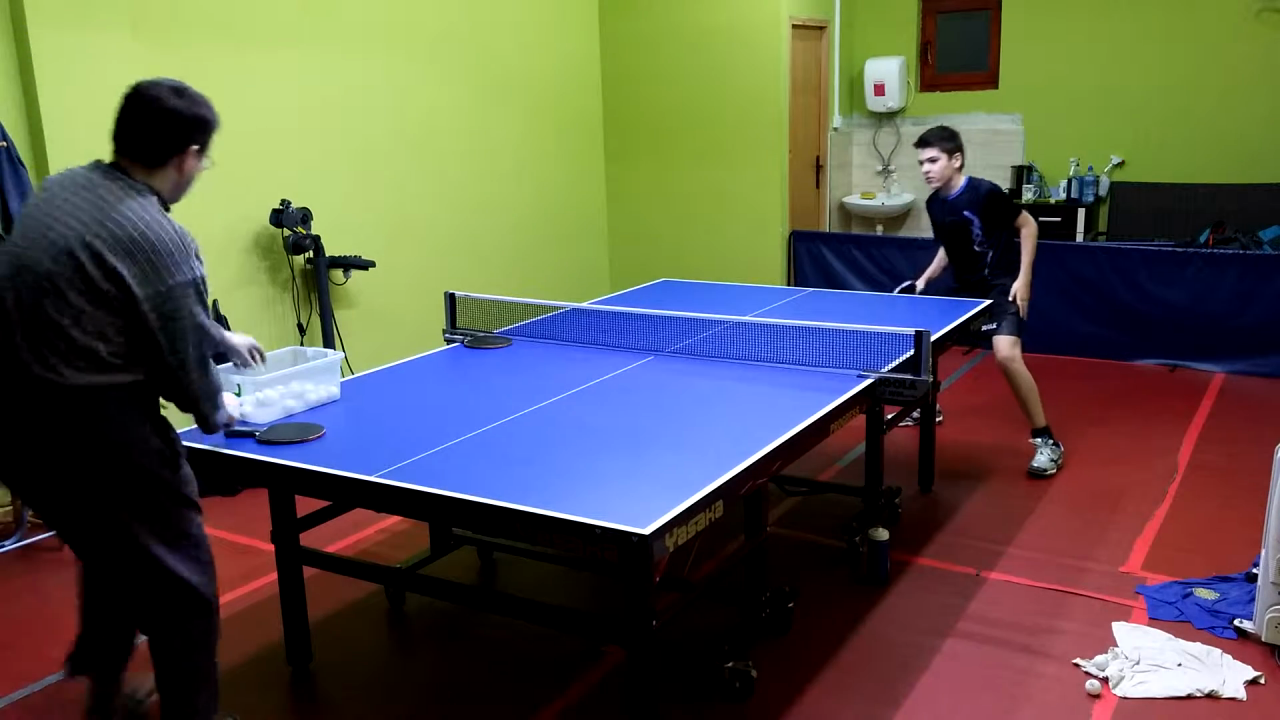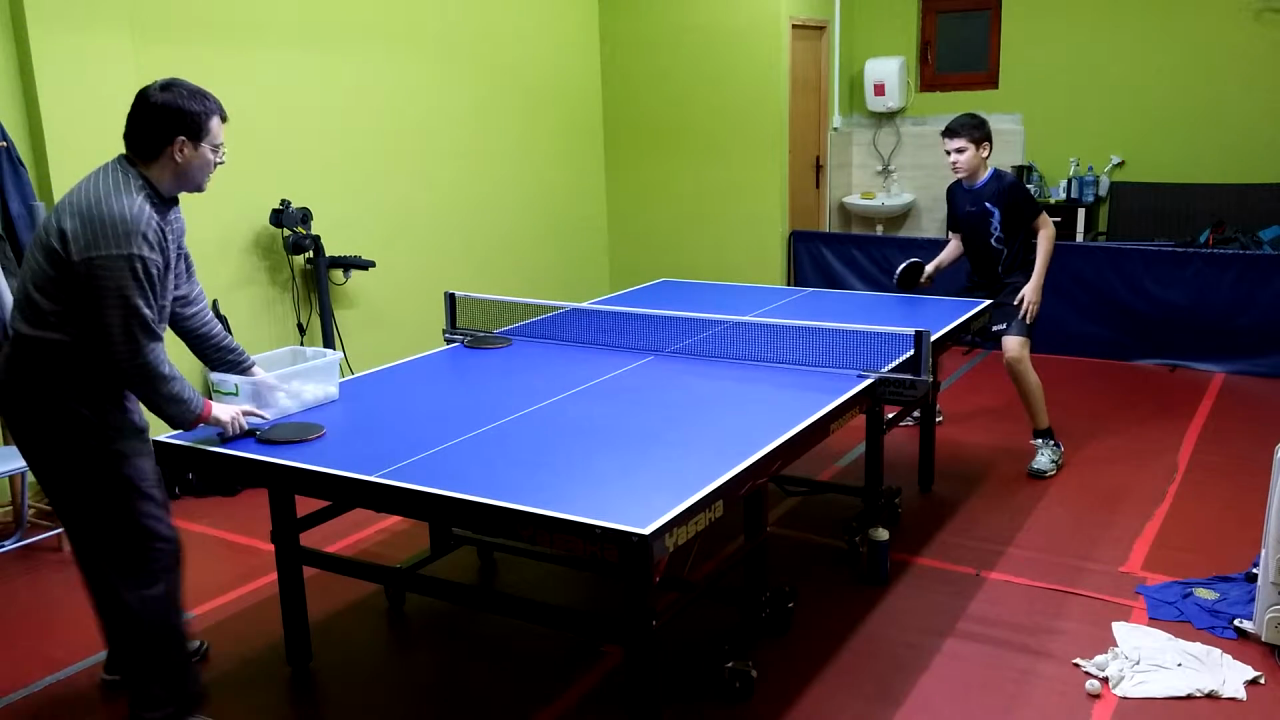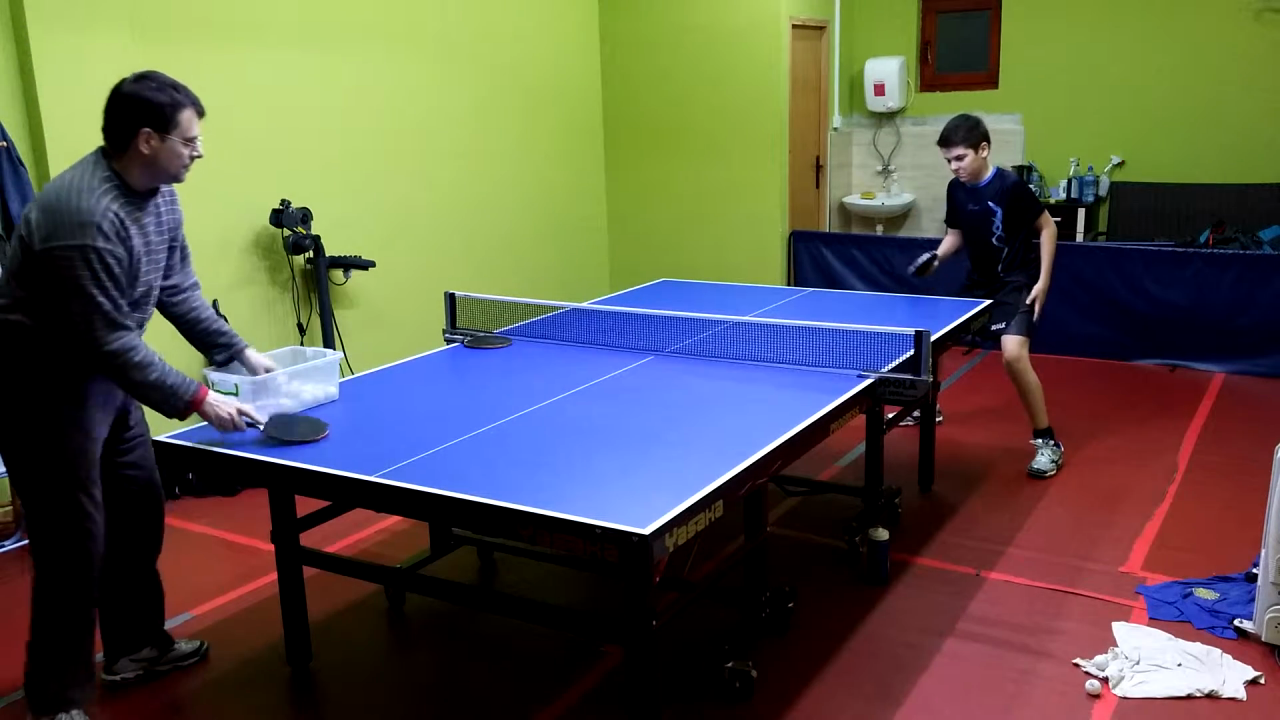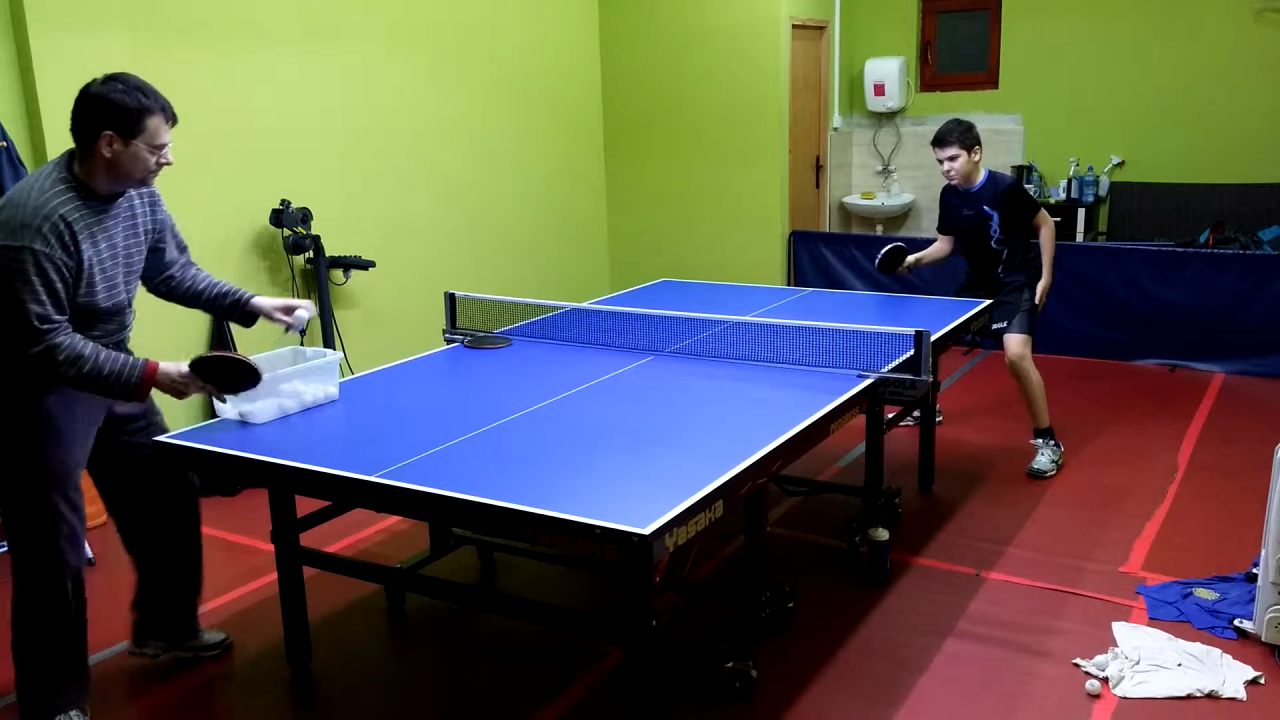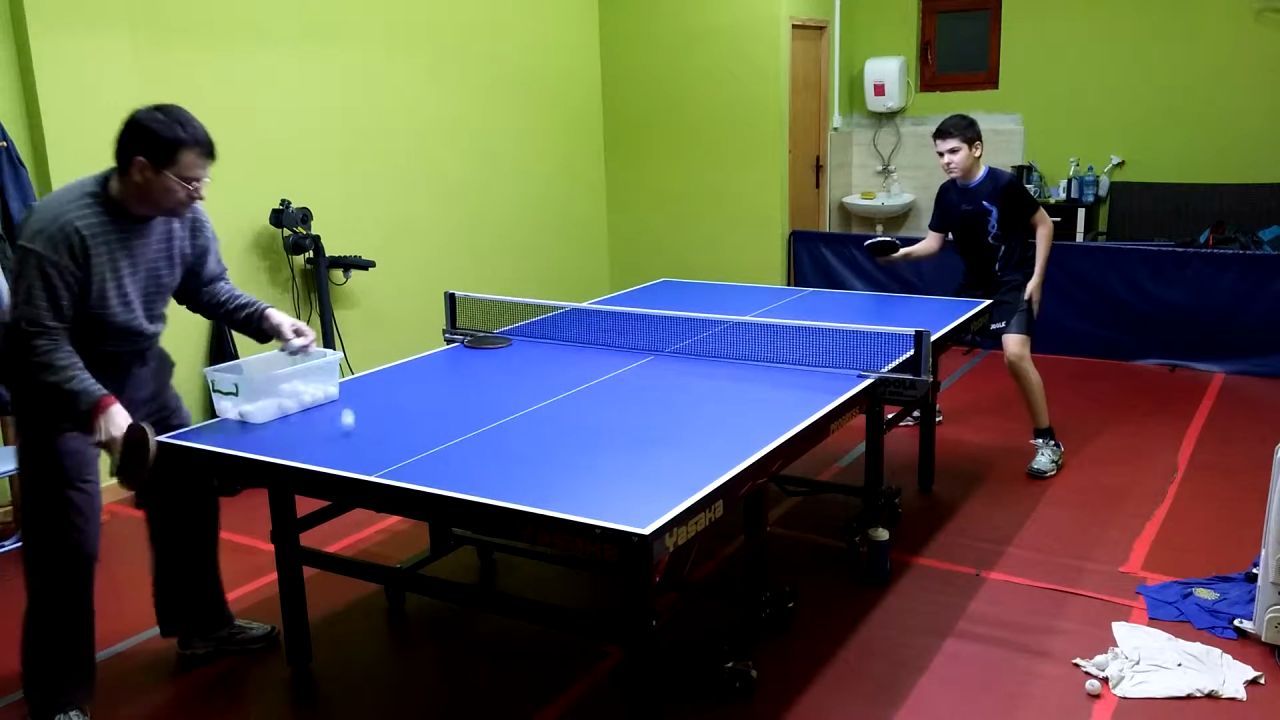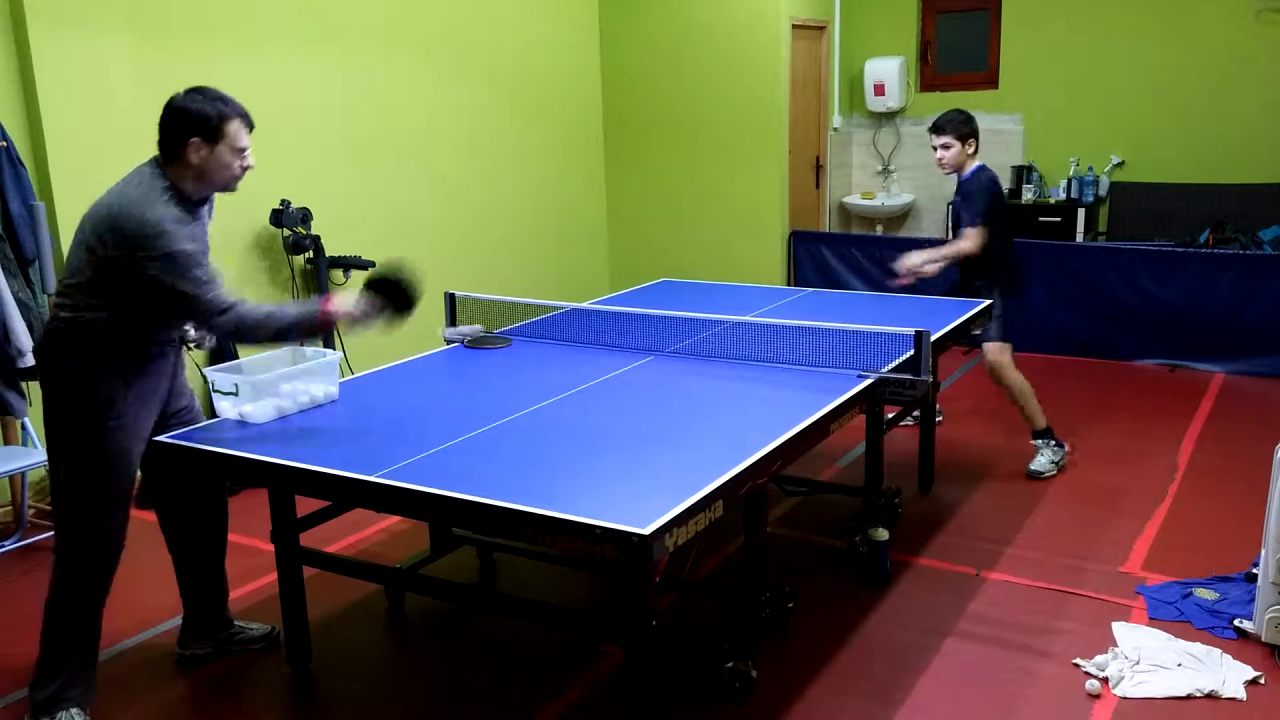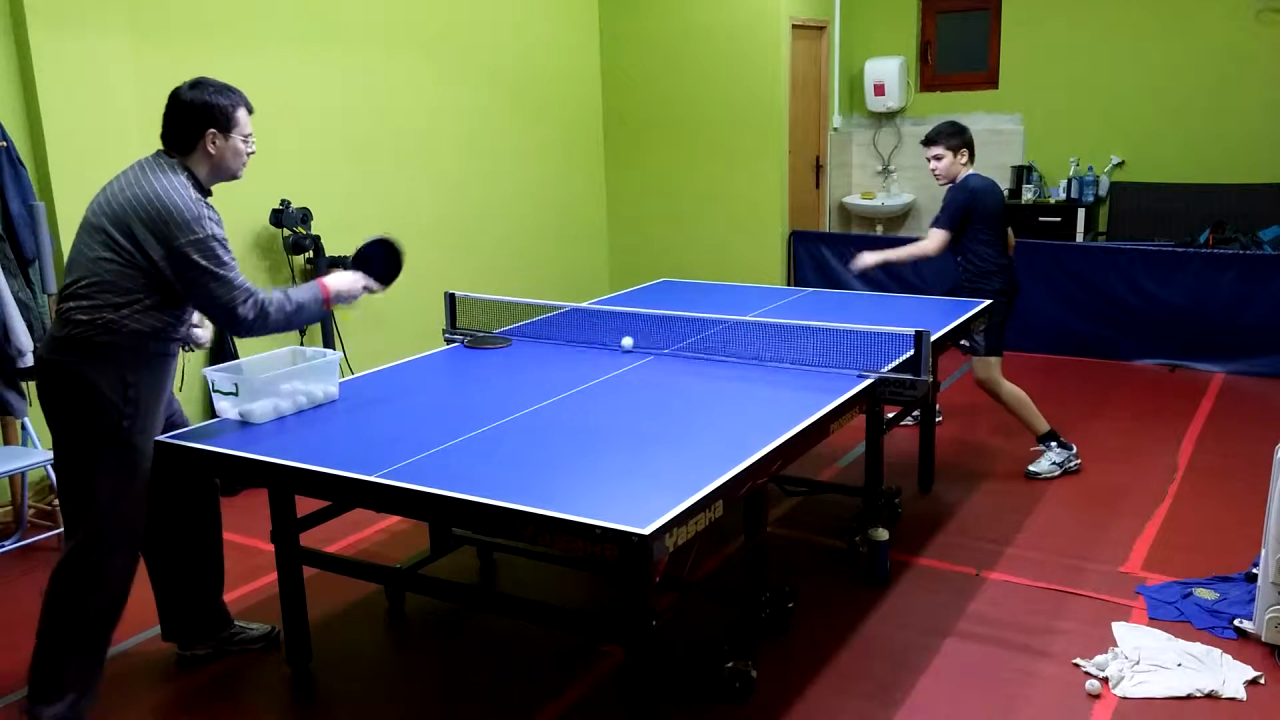
dt=0.3s
person 1, frame 1
left shoulder: (62, 190)
right shoulder: (159, 243)
right elbow: (184, 369)
left wrist: (221, 339)
right wrist: (218, 415)
right hip: (102, 430)
left knee: (114, 557)
right knee: (180, 576)
person 1, frame 2
left shoulder: (146, 199)
right shoulder: (124, 223)
left elbow: (184, 299)
right elbow: (135, 352)
left wrist: (244, 366)
right wrist: (200, 412)
left hip: (77, 386)
right hip: (63, 395)
left knee: (123, 532)
right knee: (145, 547)
left ankle: (136, 653)
person 1, frame 3
left shoulder: (157, 196)
right shoulder: (84, 216)
left elbow: (176, 288)
right elbow: (108, 344)
left wrist: (237, 350)
right wrist: (197, 400)
left hip: (106, 374)
left knee: (138, 509)
right knee: (74, 541)
left ankle: (135, 644)
person 1, frame 4
left shoulder: (138, 195)
left elbow: (173, 271)
left wrist: (250, 304)
right wrist: (149, 374)
left hip: (110, 373)
left knee: (169, 496)
right knee: (52, 551)
left ankle: (165, 628)
person 1, frame 5
left shoulder: (185, 218)
right shoulder: (61, 229)
left elbow: (208, 286)
left wrist: (264, 317)
right wrist: (96, 408)
left hip: (139, 370)
right hip: (61, 389)
left knee: (189, 495)
right knee: (66, 543)
left ankle: (201, 625)
person 1, frame 6
left shoulder: (194, 192)
right shoulder: (149, 220)
right elbow: (221, 317)
left wrist: (223, 309)
right wrist: (328, 312)
left hip: (156, 362)
right hip: (95, 377)
left knee: (200, 493)
right knee: (94, 537)
left ankle: (206, 625)
person 1, frame 7
left shoulder: (155, 182)
right shoulder: (179, 209)
right elbow: (243, 313)
left wrist: (192, 311)
right wrist: (326, 292)
left hip: (129, 371)
right hip: (100, 381)
left knee: (186, 498)
right knee: (104, 545)
left ankle: (201, 627)
person 2, frame 1
left shoulder: (986, 193)
right shoulder: (934, 203)
left elbow: (1028, 226)
left wrist: (1023, 278)
right wrist: (924, 279)
left hip: (1002, 285)
right hip: (965, 287)
left knee: (1007, 355)
left ankle: (1047, 442)
person 2, frame 2
left shoulder: (1008, 186)
right shoulder: (954, 192)
left elbow: (1046, 229)
left wrist: (1036, 282)
right wrist: (933, 266)
left hip: (1014, 285)
right hip: (977, 285)
left knee: (1015, 356)
left ankle: (1048, 442)
person 2, frame 3
left shoulder: (1010, 186)
right shoulder: (955, 189)
left elbow: (1047, 227)
left wrist: (1042, 280)
right wrist: (936, 255)
left hip: (1015, 283)
right hip: (977, 282)
left knee: (1013, 356)
left ankle: (1047, 442)
person 2, frame 4
left shoulder: (1005, 188)
right shoulder: (949, 195)
left elbow: (1044, 225)
right elbow: (946, 243)
left wrist: (1046, 276)
right wrist: (916, 258)
left hip: (1016, 282)
right hip: (976, 283)
left knee: (1016, 355)
left ankle: (1047, 441)
person 2, frame 5
left shoulder: (1004, 184)
right shoulder: (947, 192)
left elbow: (1044, 225)
right elbow: (934, 241)
left wrist: (1037, 277)
right wrist: (904, 252)
left hip: (1013, 282)
right hip: (974, 283)
left knee: (1015, 355)
left ankle: (1047, 442)
person 2, frame 6
left shoulder: (978, 183)
right shoulder: (967, 182)
left elbow: (971, 245)
left wrist: (923, 257)
right wrist: (934, 265)
left hip: (993, 283)
right hip: (972, 282)
left knee: (997, 362)
left ankle: (1048, 442)
person 2, frame 7
left shoulder: (962, 191)
right shoulder: (988, 188)
left elbow: (933, 246)
right elbow: (1008, 242)
left wrist: (878, 257)
left hip: (988, 293)
right hip: (983, 288)
left knee: (986, 376)
left ankle: (1060, 448)
